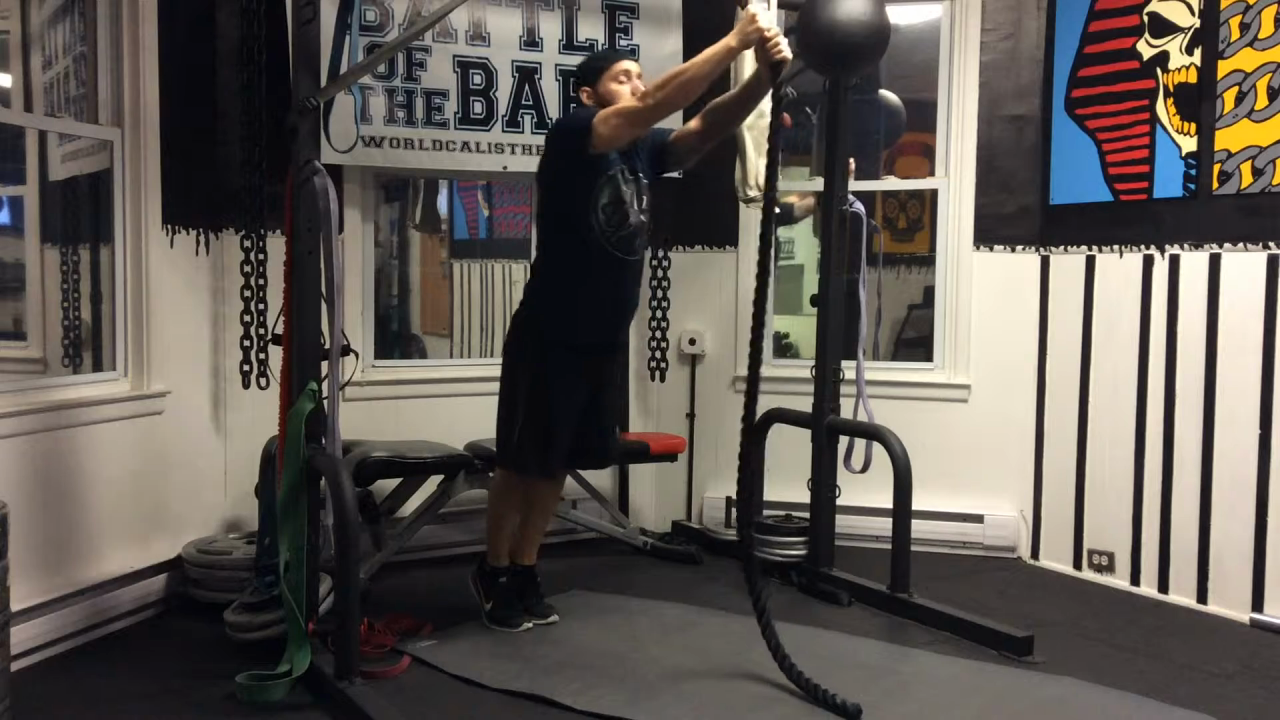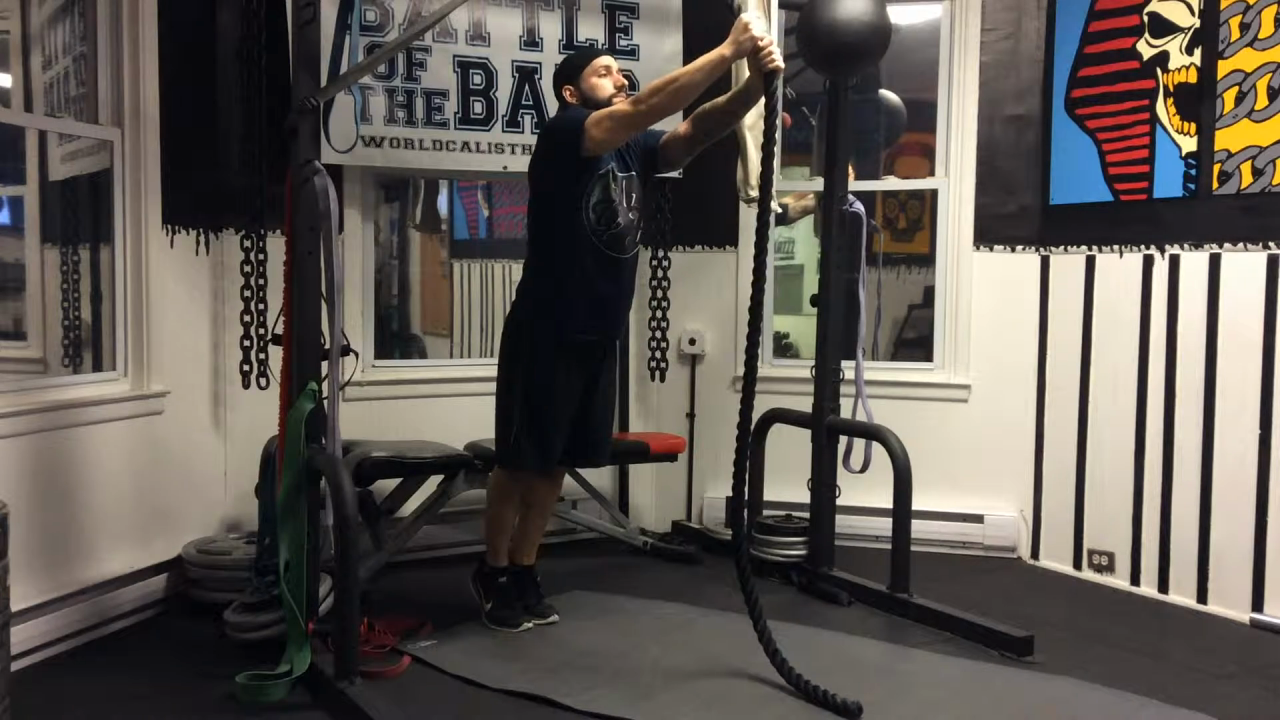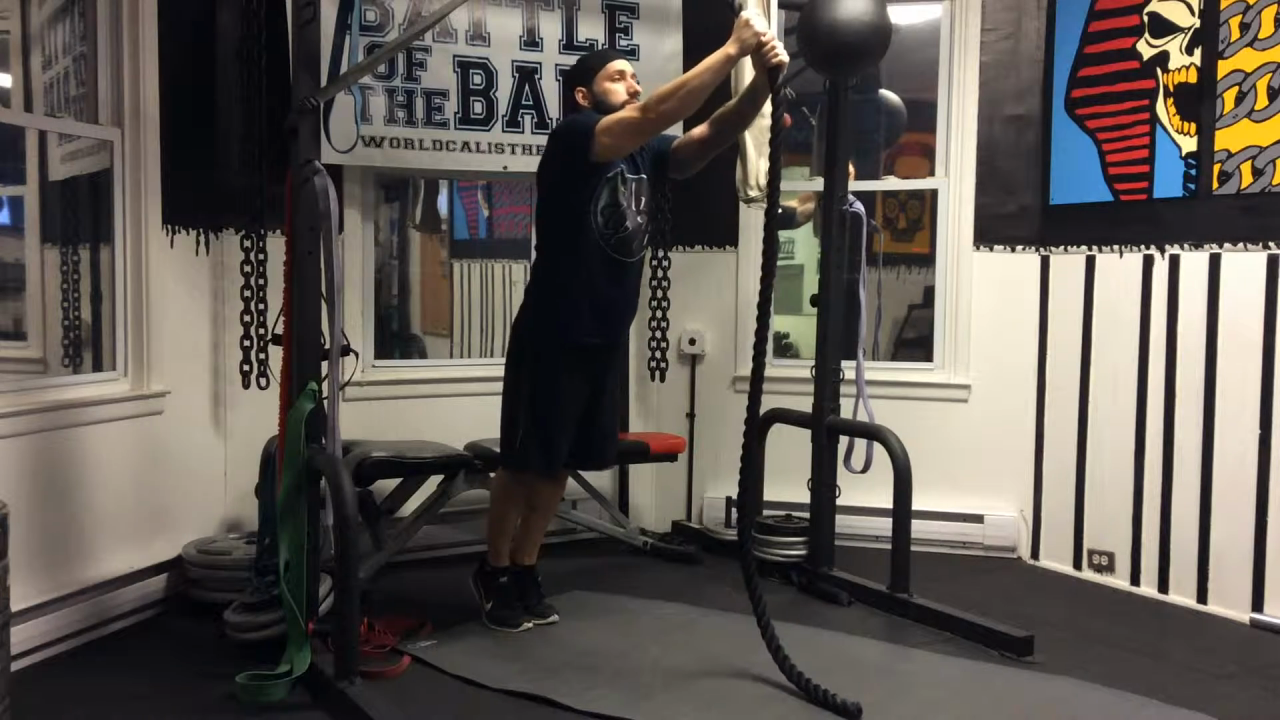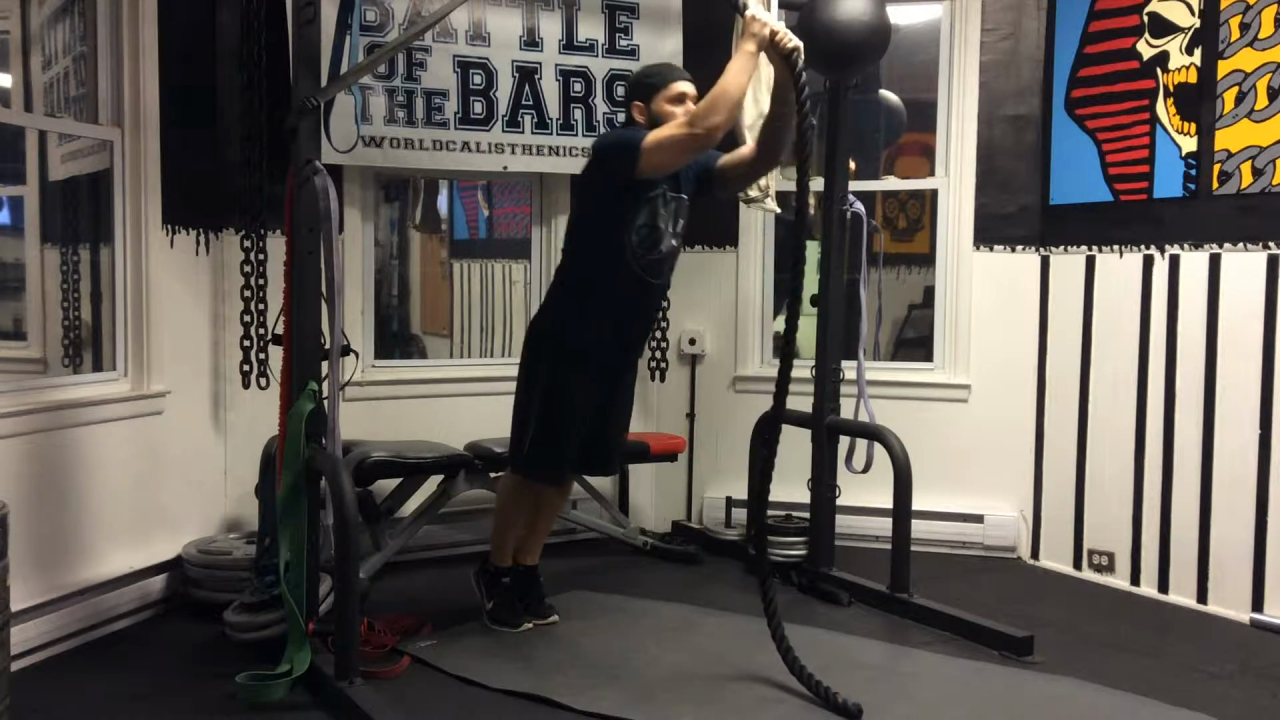
dt=0.4s
person 1, frame 1
left shoulder: (646, 149)
right shoulder: (572, 137)
left elbow: (709, 125)
right elbow: (655, 104)
left wrist: (764, 73)
right wrist: (734, 39)
left hip: (605, 339)
right hip: (550, 337)
left knee: (556, 463)
right knee: (523, 461)
left ankle: (523, 571)
right ankle: (493, 573)
person 1, frame 2
left shoulder: (635, 148)
right shoulder: (561, 137)
left elbow: (699, 127)
right elbow: (647, 107)
left wrist: (756, 81)
right wrist: (728, 49)
left hip: (599, 335)
right hip: (545, 333)
left knee: (555, 461)
right knee: (520, 459)
left ankle: (523, 570)
right ankle: (493, 573)
person 1, frame 3
left shoulder: (647, 153)
right shoulder: (572, 139)
left elbow: (714, 134)
right elbow: (658, 114)
left wrist: (762, 79)
right wrist: (731, 48)
left hip: (606, 339)
right hip: (552, 336)
left knee: (558, 464)
right knee: (526, 461)
left ankle: (524, 571)
right ankle: (494, 573)
person 1, frame 4
left shoulder: (690, 171)
right shoulder: (616, 151)
left elbow: (765, 156)
right elbow: (708, 128)
left wrist: (782, 76)
right wrist: (748, 45)
left hip: (620, 351)
right hip: (567, 345)
left knee: (566, 470)
right knee: (534, 466)
left ankle: (525, 573)
right ankle: (496, 574)
